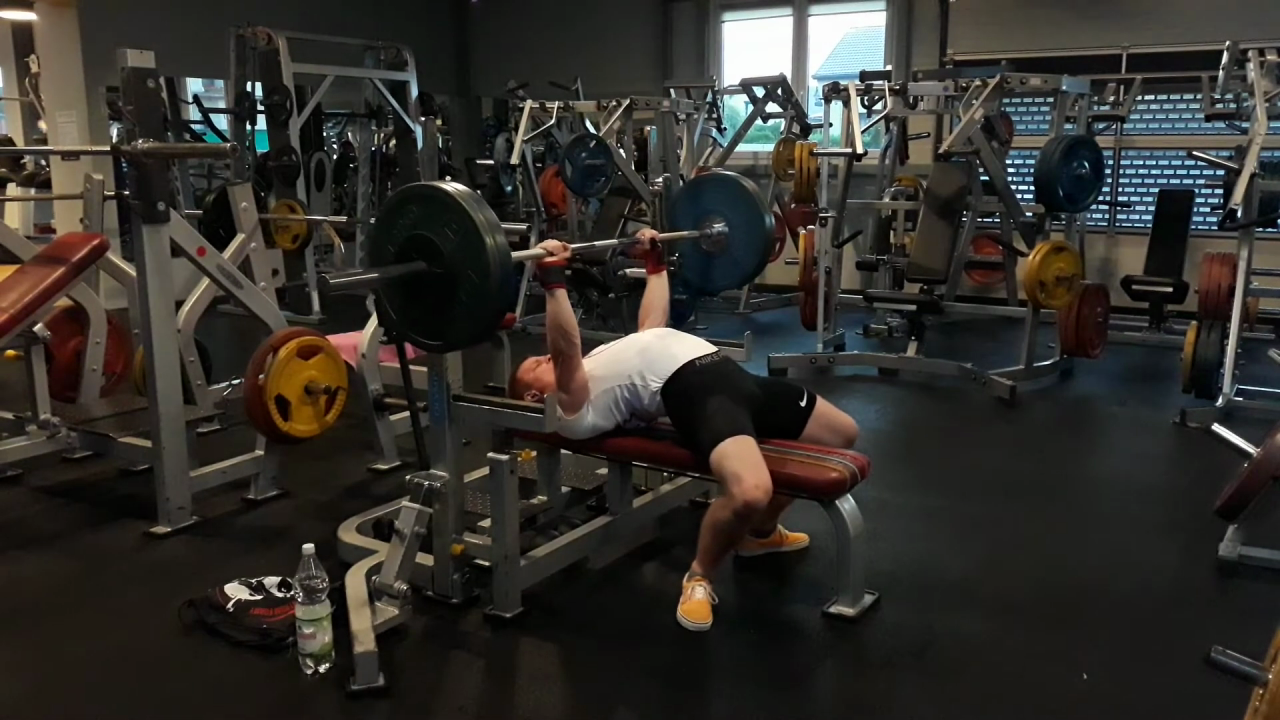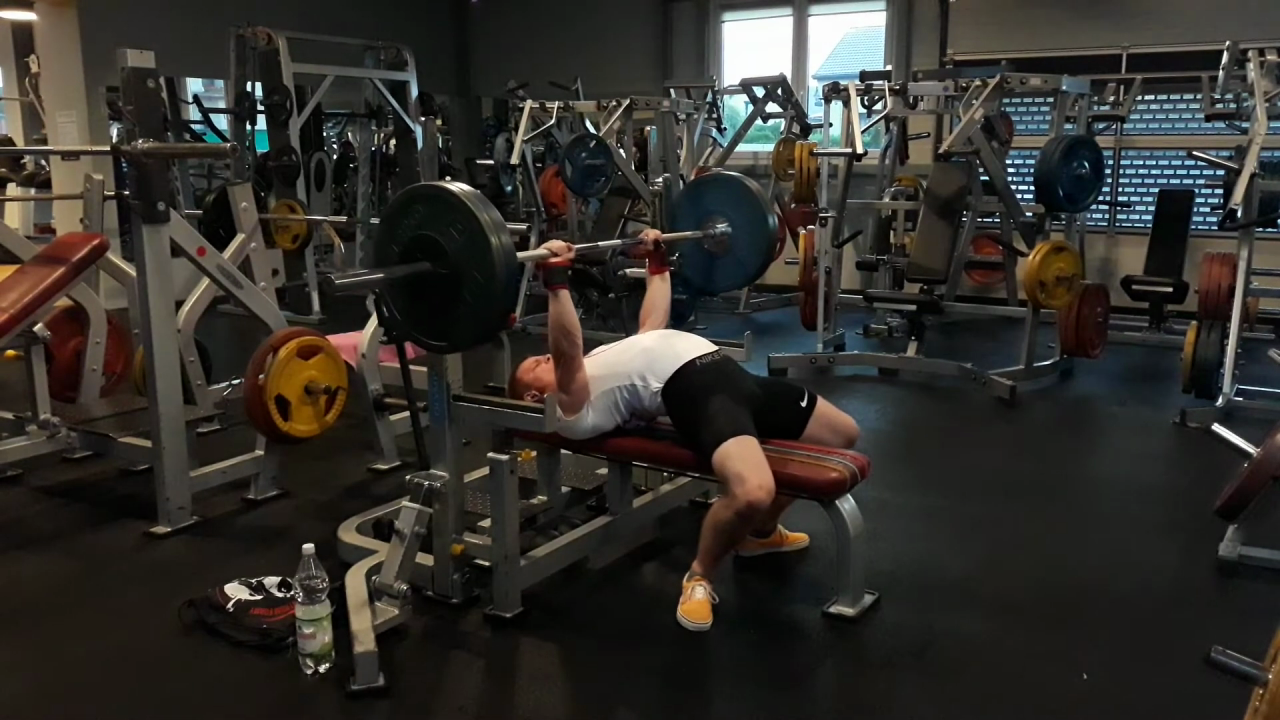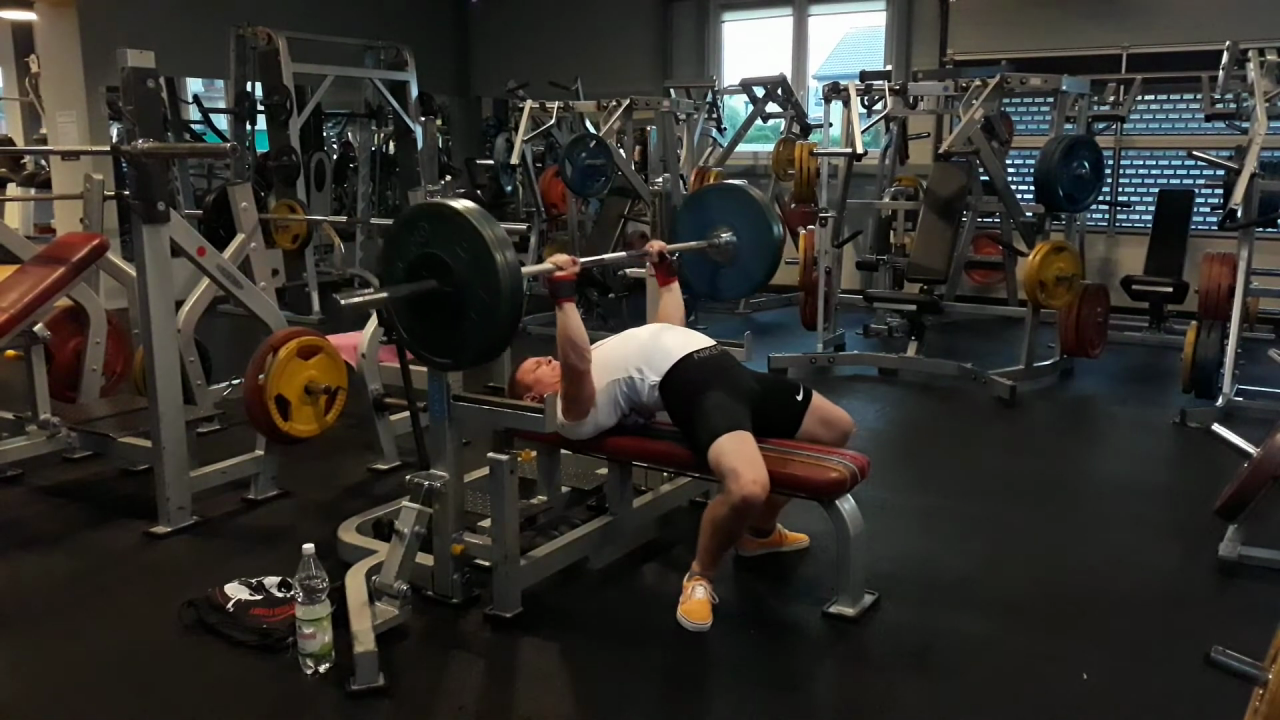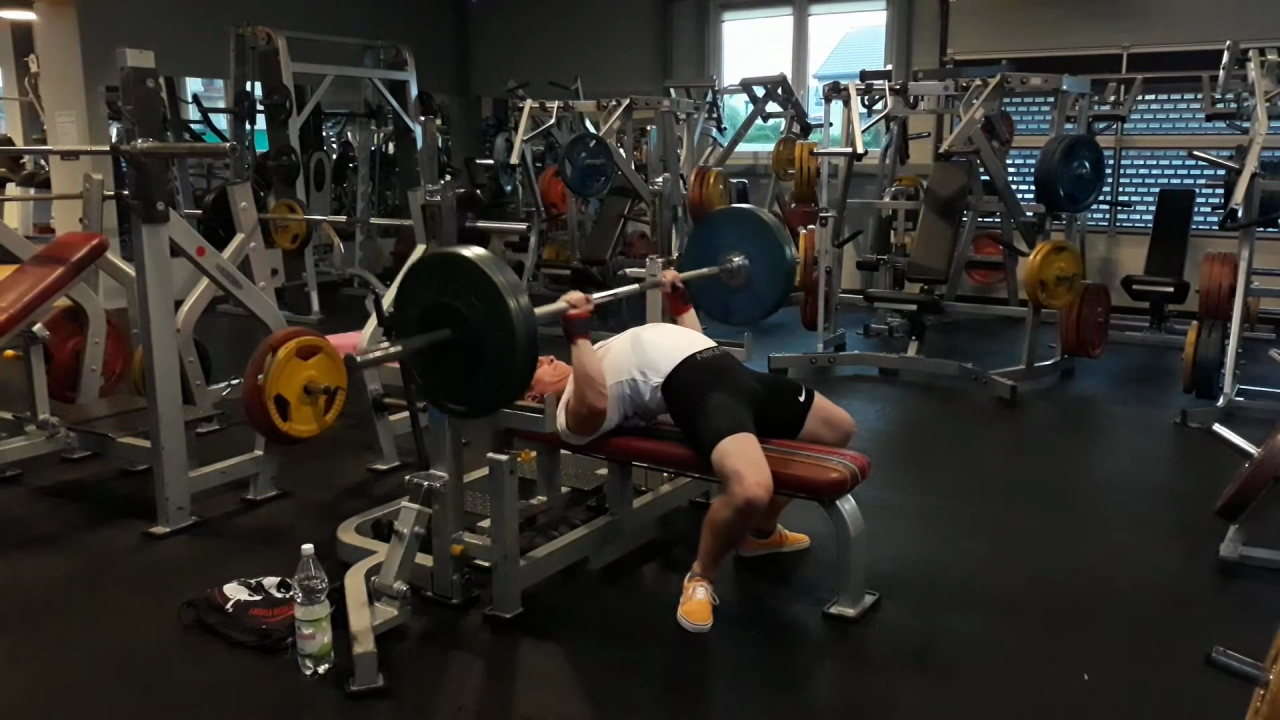
dt=0.4s
person 1, frame 1
left shoulder: (601, 367)
right shoulder: (573, 410)
left elbow: (652, 325)
right elbow: (566, 349)
left wrist: (655, 260)
right wrist: (553, 279)
left knee: (842, 435)
right knee: (750, 493)
left ankle: (760, 532)
right ankle: (698, 577)
person 1, frame 2
left shoulder: (604, 367)
right shoulder: (574, 411)
left elbow: (653, 325)
right elbow: (567, 350)
left wrist: (657, 260)
right wrist: (556, 279)
left knee: (843, 436)
right knee: (753, 493)
left ankle: (761, 532)
right ankle: (699, 577)
person 1, frame 3
left shoulder: (606, 367)
right shoulder: (574, 411)
left elbow: (669, 329)
right elbow: (576, 364)
left wrist: (665, 270)
right wrist: (563, 294)
left knee: (838, 430)
right knee: (748, 488)
left ankle: (760, 531)
right ankle: (699, 577)
person 1, frame 4
left shoulder: (607, 366)
right shoulder: (571, 413)
left elbow: (689, 344)
right elbow: (595, 402)
left wrist: (679, 298)
right wrist: (576, 330)
left knee: (839, 431)
right knee: (751, 491)
left ankle: (760, 531)
right ankle: (700, 578)
